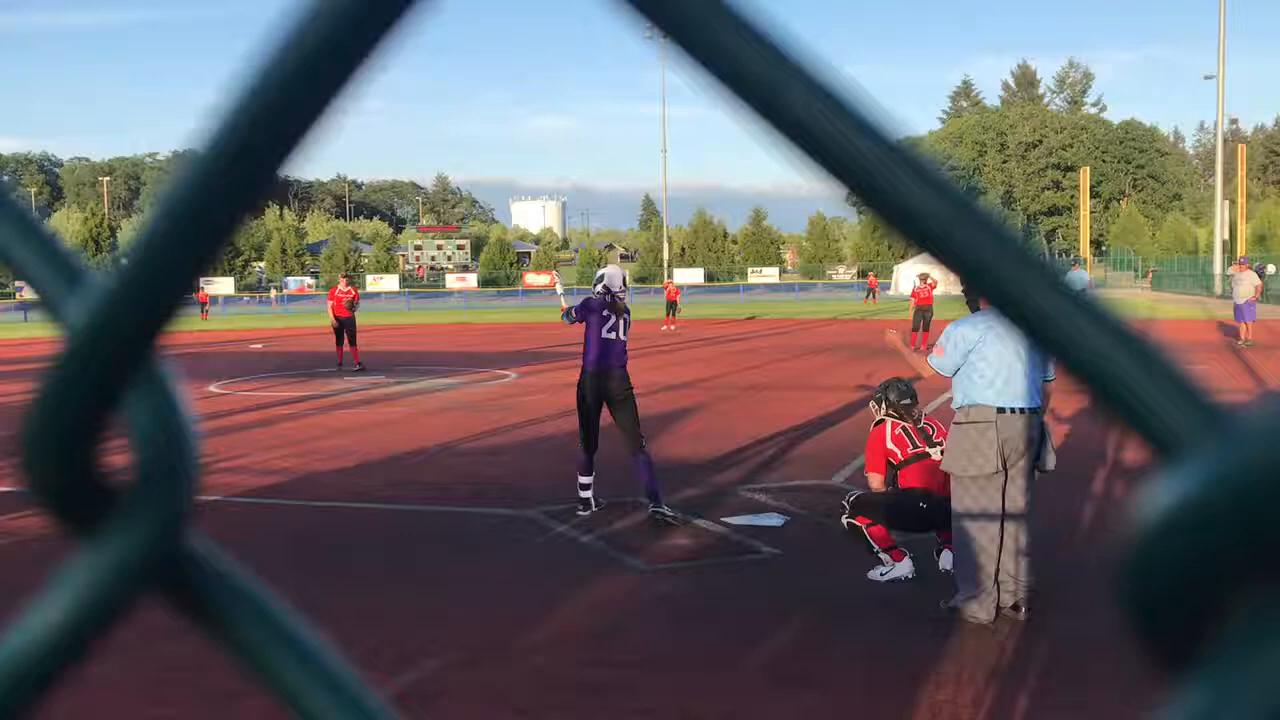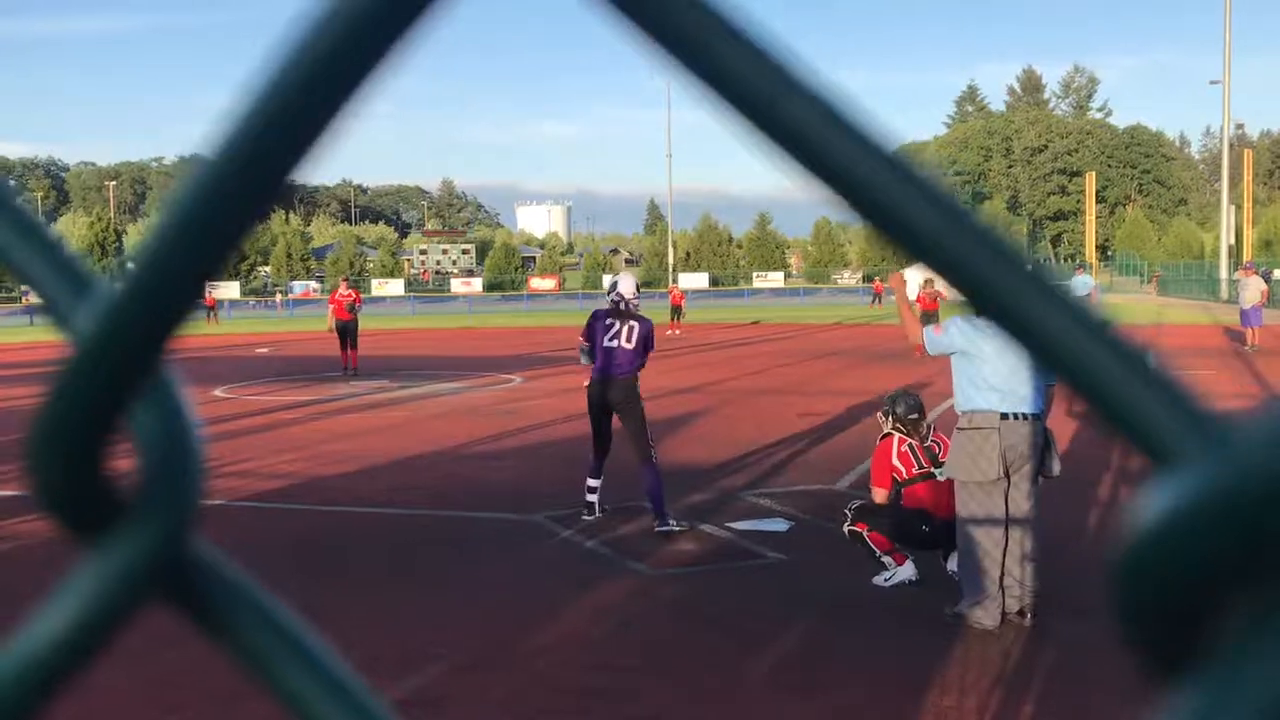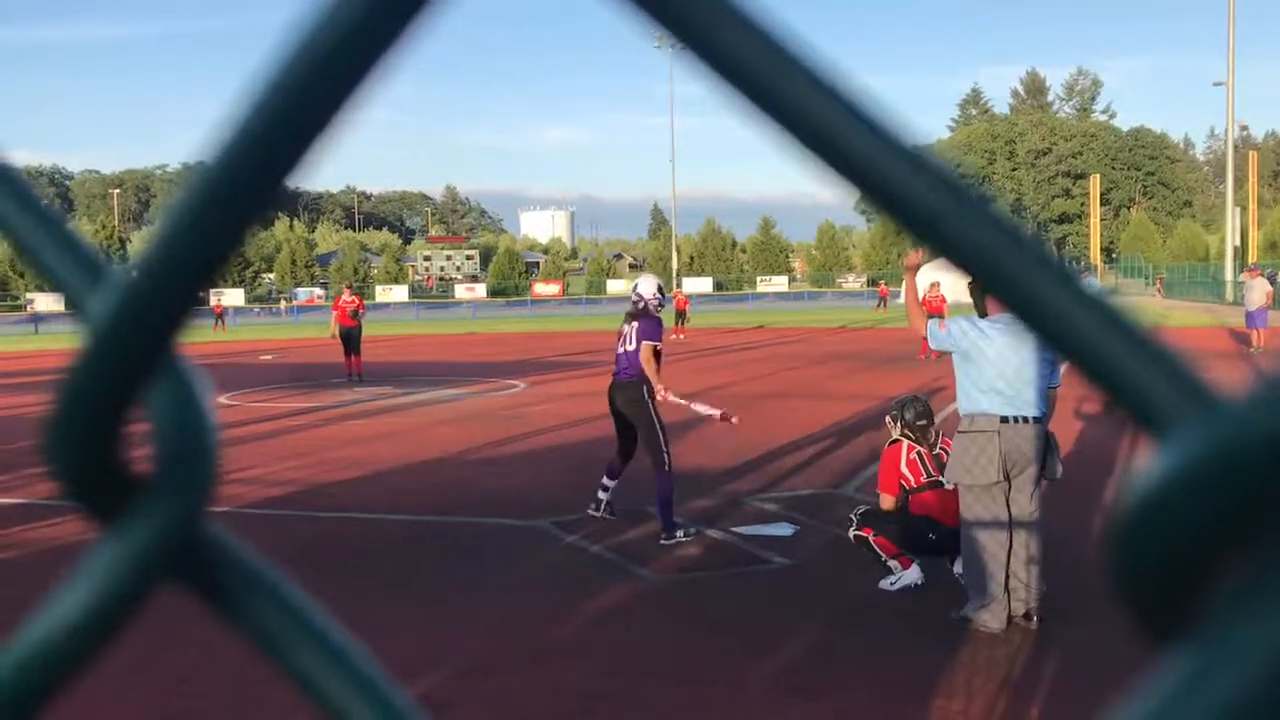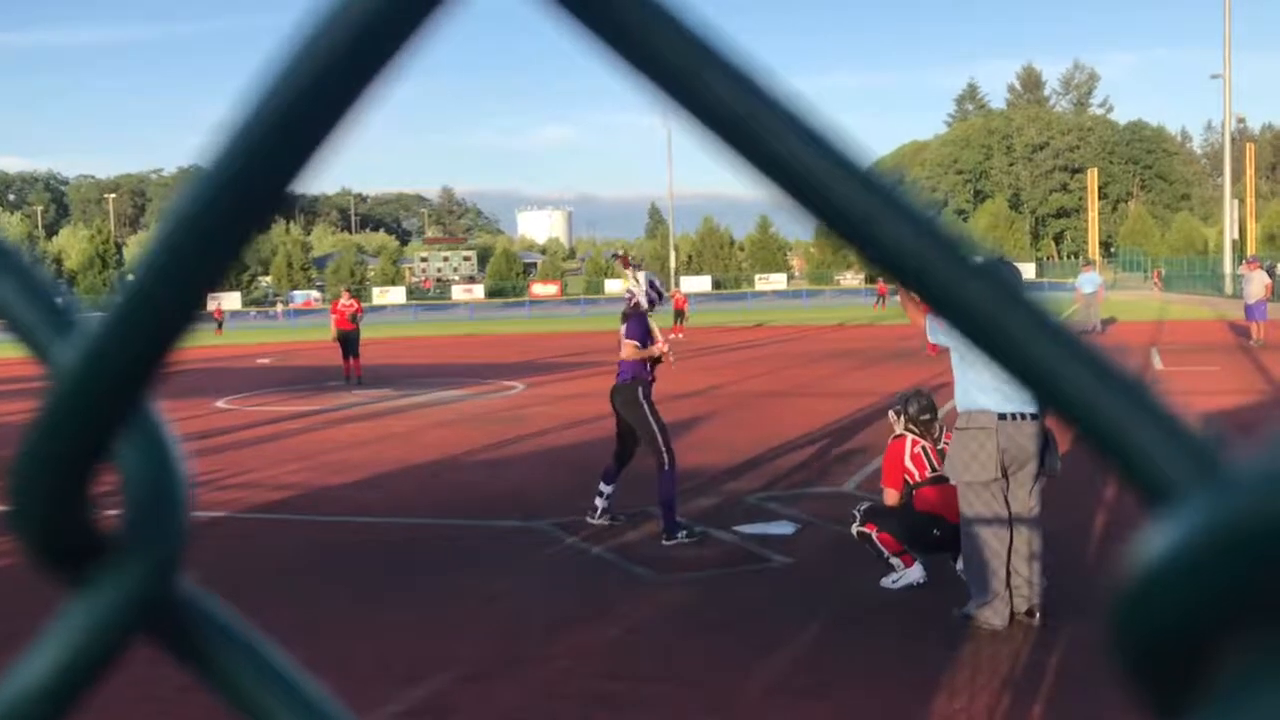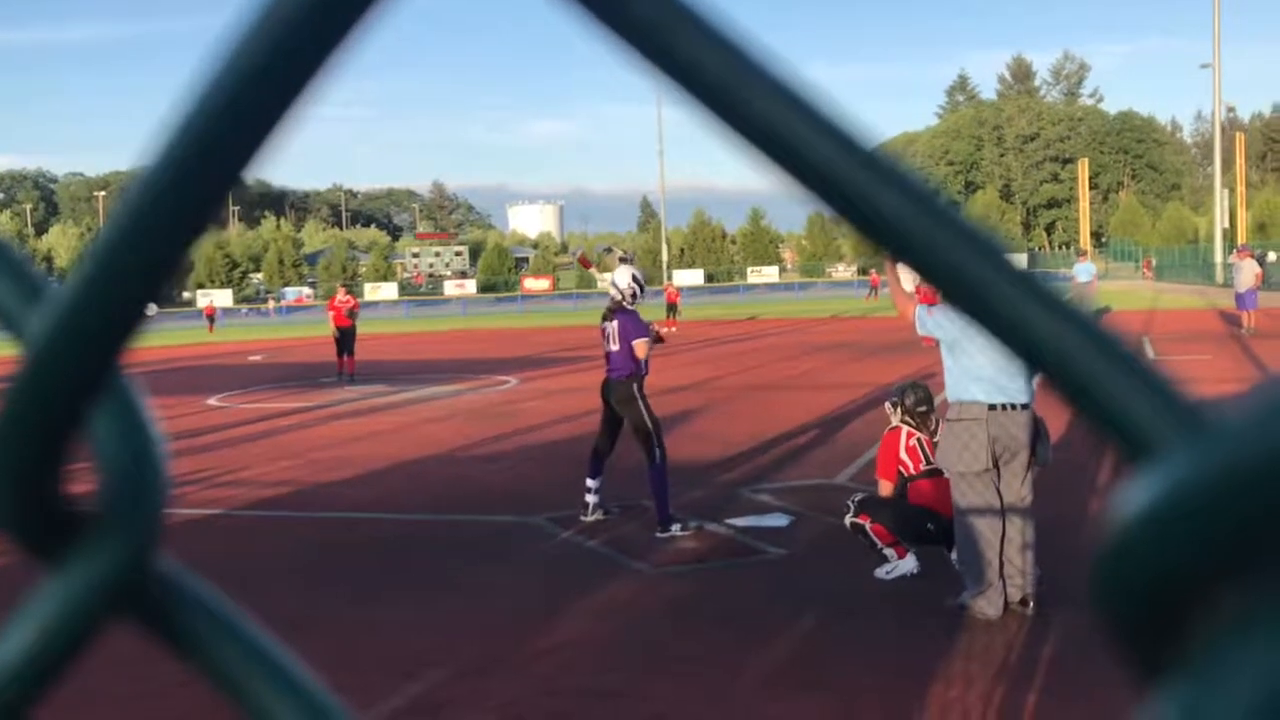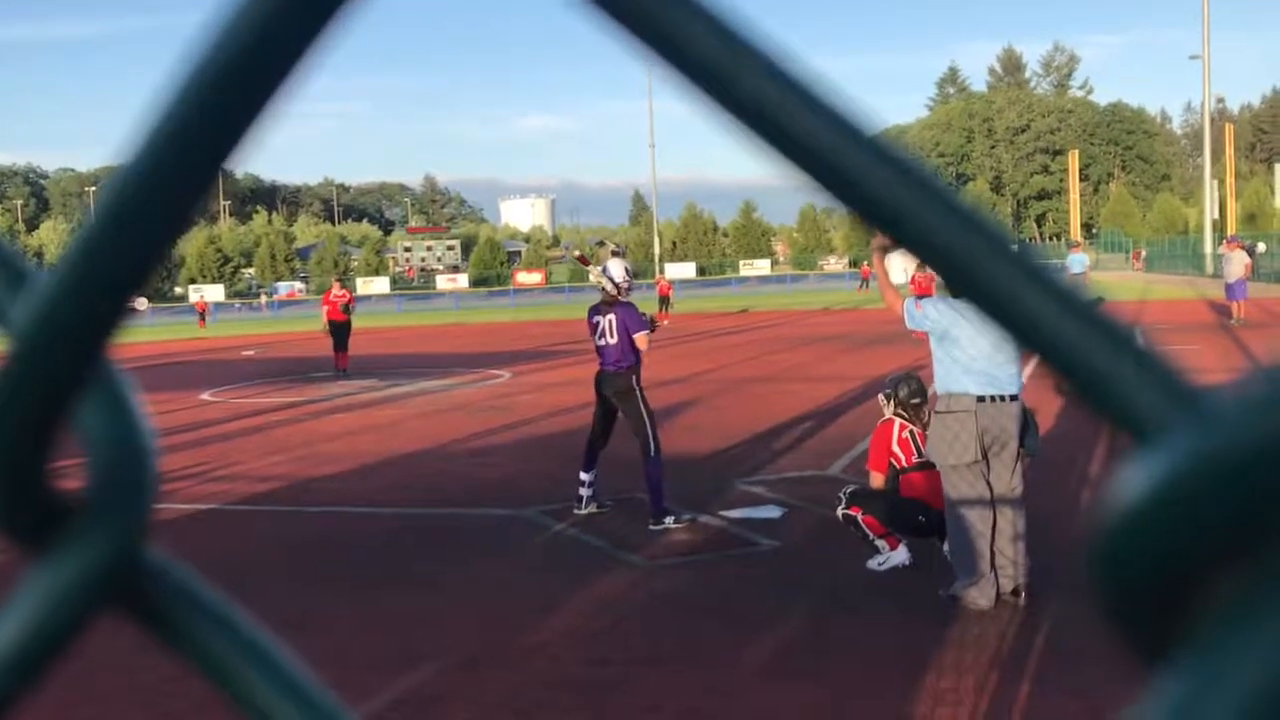
dt=0.3s
person 1, frame 1
left shoulder: (965, 329)
left elbow: (932, 369)
right elbow: (1046, 385)
left wrist: (899, 346)
left hip: (980, 428)
right hip: (1025, 427)
left knee: (975, 516)
right knee: (1015, 513)
left ankle: (978, 602)
right ankle: (1014, 596)
person 1, frame 2
left shoulder: (967, 329)
left elbow: (917, 335)
right elbow: (1048, 390)
left wrist: (899, 291)
left hip: (983, 434)
right hip: (1026, 432)
left knee: (981, 523)
right knee: (1019, 518)
left ankle: (983, 608)
right ankle: (1020, 602)
person 1, frame 3
left shoulder: (969, 332)
right shoulder: (1041, 336)
left elbow: (920, 324)
right elbow: (1050, 392)
left wrist: (910, 275)
left hip: (984, 438)
right hip: (1030, 435)
left knee: (985, 526)
right knee: (1024, 521)
left ankle: (989, 610)
right ankle: (1025, 605)
person 1, frame 4
left shoulder: (964, 328)
left elbow: (917, 316)
left hip: (982, 432)
right hip: (1028, 431)
left knee: (984, 523)
right knee: (1025, 518)
left ankle: (991, 608)
right ankle: (1028, 602)
person 1, frame 5
left shoulder: (952, 319)
left elbow: (906, 308)
left wrist: (890, 267)
left hip: (972, 424)
right hip: (1019, 421)
left knee: (977, 513)
right knee: (1016, 508)
left ankle: (985, 598)
right ankle: (1021, 591)
person 1, frame 6
left shoulder: (941, 311)
left elbow: (894, 301)
left wrist: (877, 256)
left hip: (962, 415)
right hip: (1008, 411)
left knee: (968, 504)
right knee: (1008, 499)
left ankle: (977, 588)
right ankle: (1012, 581)
person 2, frame 1
left shoulder: (591, 304)
right shoulder: (626, 313)
left elbow: (568, 318)
left wrist: (567, 310)
left hip: (591, 378)
right hip: (619, 380)
left knee: (587, 442)
right knee: (636, 443)
left ankle: (586, 500)
right ankle: (656, 502)
person 2, frame 2
left shoulder: (598, 316)
right shoulder: (645, 325)
left elbow: (585, 353)
left hip: (598, 386)
right hip: (626, 388)
left knee: (599, 446)
right knee: (645, 453)
left ankle: (591, 505)
right ankle: (661, 517)
person 2, frame 3
left shoulder: (628, 322)
right shoulder: (652, 322)
right elbow: (645, 356)
right wrist: (658, 386)
left hip: (617, 390)
right hip: (636, 392)
left knee: (625, 449)
right knee: (662, 458)
left ankle: (601, 501)
right ankle: (668, 528)
person 2, frame 4
left shoulder: (632, 318)
right shoulder: (638, 320)
right elbow: (627, 353)
left wrist: (655, 353)
right wrist: (654, 351)
left hip: (622, 391)
right hip: (635, 393)
left knee: (623, 451)
right knee: (665, 456)
left ankle: (599, 509)
right ankle: (670, 529)
person 2, frame 5
left shoulder: (607, 317)
right shoulder: (629, 316)
right elbow: (642, 353)
left wrist: (648, 337)
right wrist: (651, 336)
left hip: (610, 387)
right hip: (629, 389)
left knee: (603, 445)
right knee: (656, 451)
left ankle: (590, 505)
right ankle: (665, 521)
person 2, frame 6
left shoulder: (594, 312)
right shoulder: (627, 309)
right elbow: (643, 345)
left wrist: (640, 326)
right wrist: (645, 326)
left hip: (604, 379)
right hip: (625, 381)
left knee: (596, 439)
right knee: (650, 445)
left ankle: (584, 499)
right ankle: (659, 514)
person 3, frame 1
left shoulder: (881, 431)
right shoulder: (933, 425)
left elbow: (877, 488)
left wrist: (892, 500)
left hip: (916, 506)
right hip: (950, 508)
left knee: (854, 505)
left ankle: (897, 560)
right ankle: (948, 551)
person 3, frame 2
left shoulder: (887, 446)
right shoulder: (940, 440)
left elbow: (880, 502)
left hip: (918, 529)
right hip: (954, 528)
left knee: (855, 513)
left ankle: (900, 564)
right ankle: (953, 554)
person 3, frame 3
left shoulder: (895, 452)
right shoulder: (947, 445)
left elbow: (887, 508)
left hip: (924, 535)
right hip: (962, 534)
left knee: (861, 519)
left ankle: (906, 568)
right ankle: (959, 559)
person 3, frame 4
left shoulder: (899, 446)
right shoulder: (950, 440)
left elbow: (891, 503)
left hip: (929, 531)
left knee: (864, 515)
left ankle: (907, 566)
right ankle: (962, 555)
person 3, frame 5
left shoulder: (894, 437)
left elbow: (885, 495)
left hip: (922, 524)
left knee: (857, 506)
left ankle: (901, 558)
right ankle: (957, 547)
person 3, frame 6
left shoulder: (887, 429)
left elbow: (876, 486)
left hip: (916, 515)
left knee: (849, 498)
left ankle: (893, 549)
right ankle: (949, 539)
